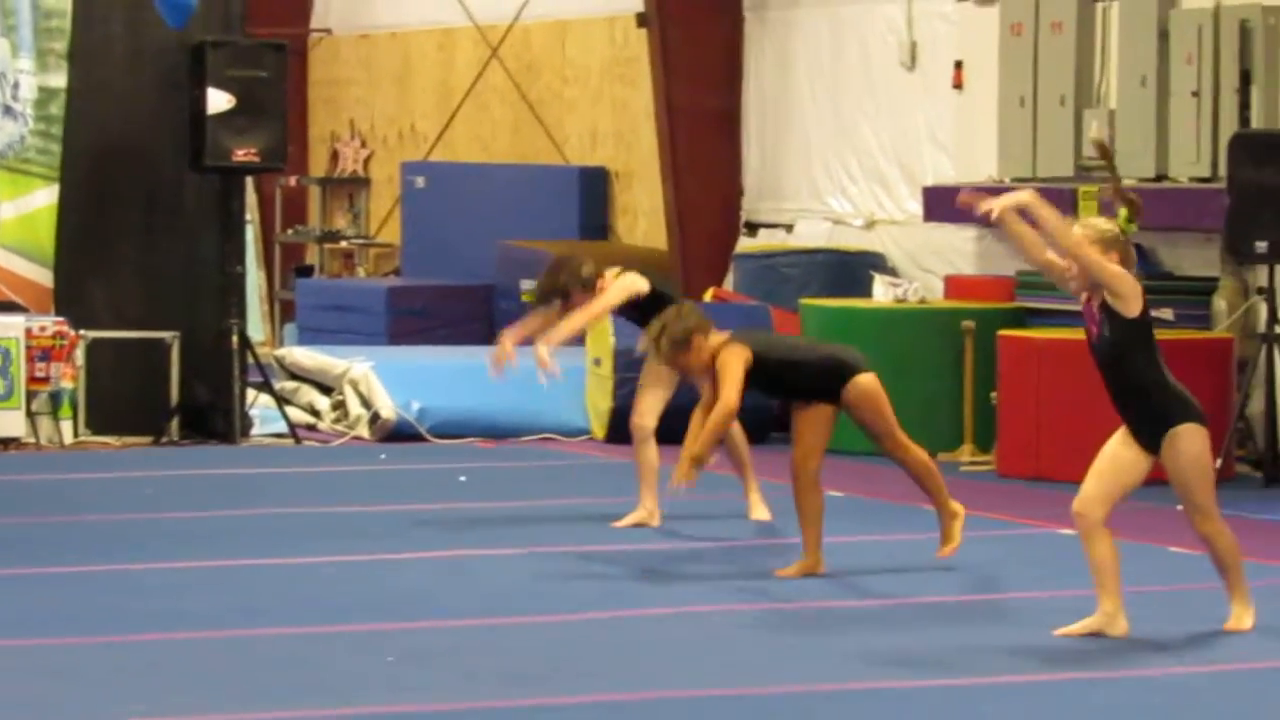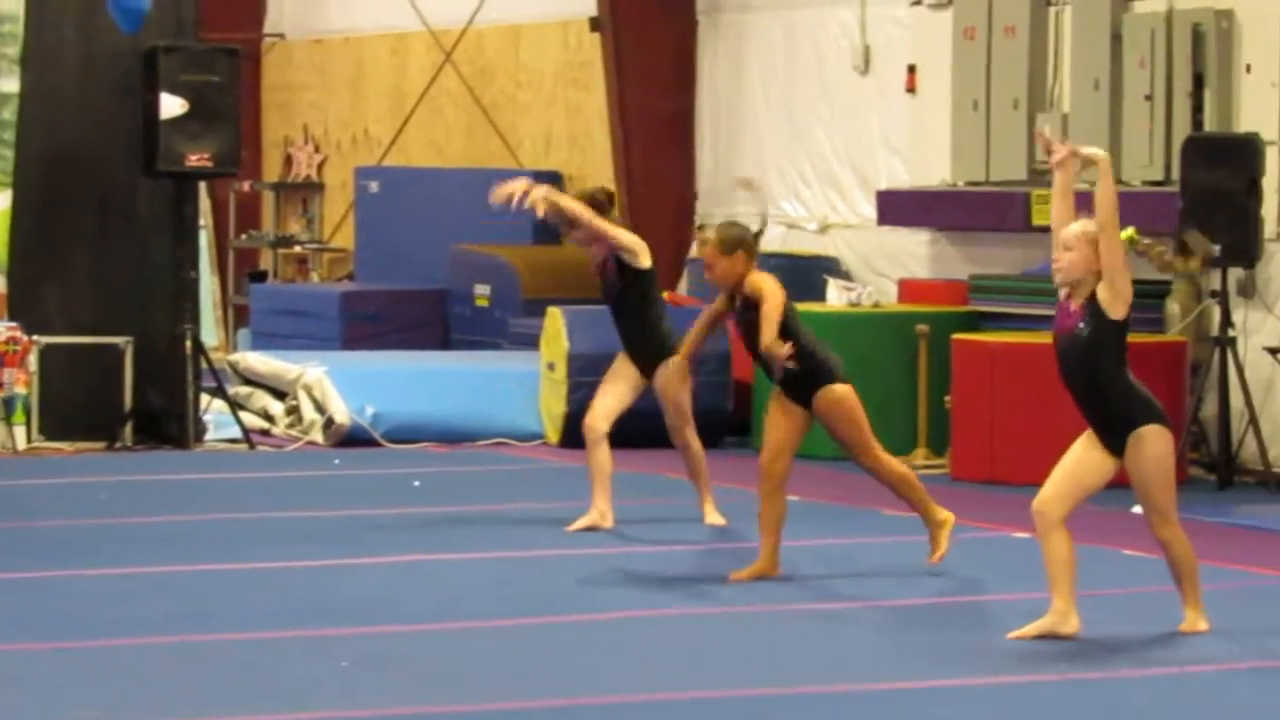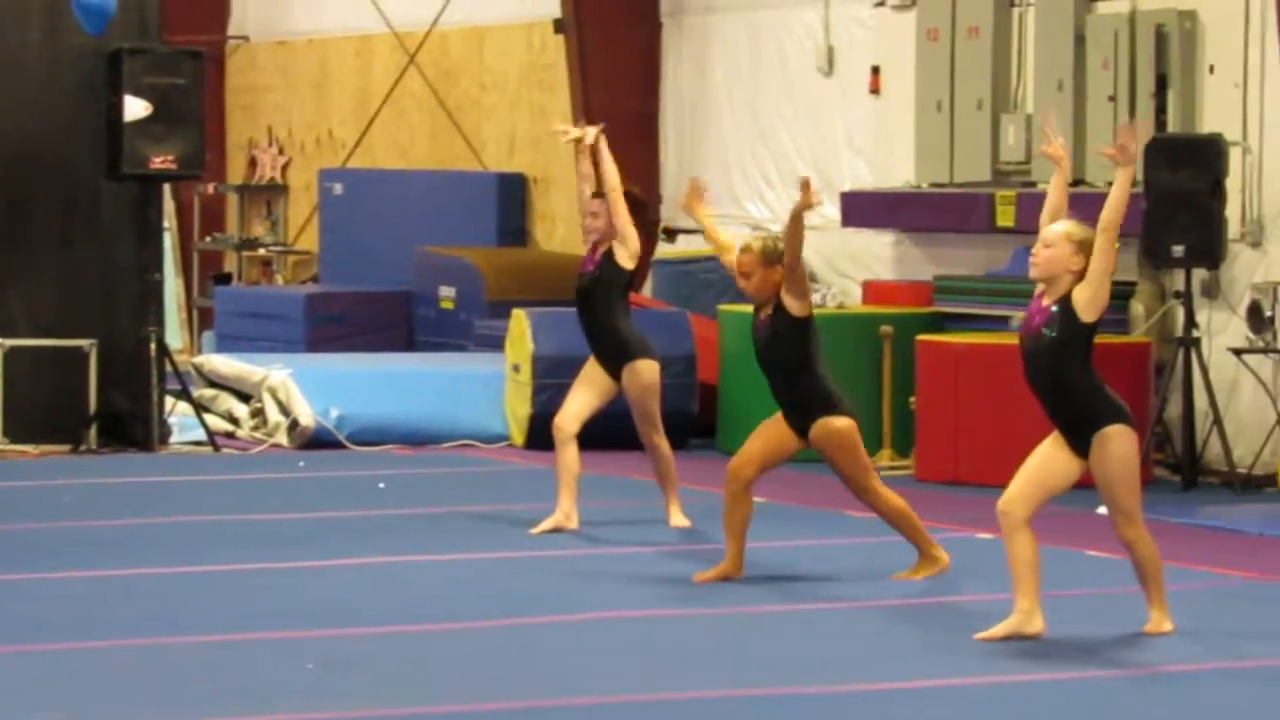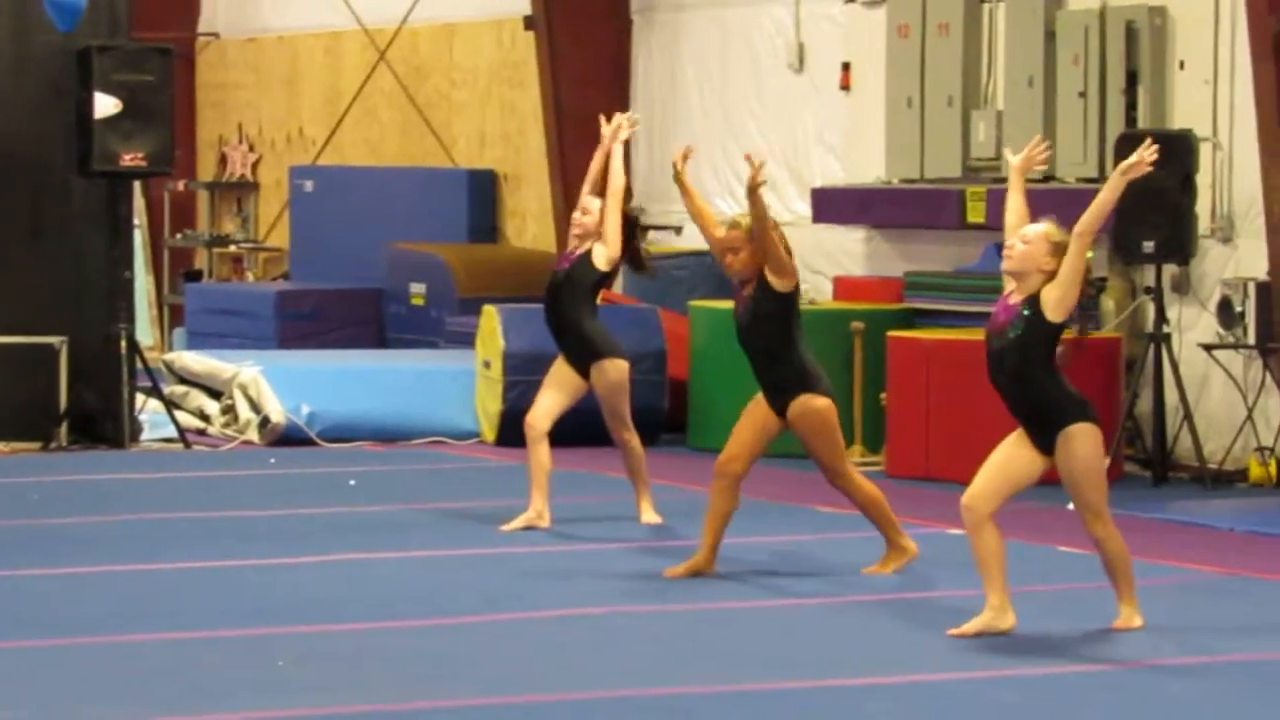
dt=0.2s
person 1, frame 1
left shoulder: (1124, 290)
right shoulder: (1090, 295)
left elbow: (1078, 252)
right elbow: (1041, 254)
left wrist: (1029, 201)
right wrist: (1005, 213)
left hip: (1177, 421)
right hip: (1138, 427)
left knee: (1205, 521)
right knee: (1087, 511)
left ankle: (1241, 600)
right ankle: (1110, 613)
person 1, frame 2
left shoulder: (1113, 295)
right shoulder: (1069, 296)
left elbow: (1107, 229)
right elbow: (1065, 220)
left wrist: (1102, 164)
right wrist: (1063, 167)
left hip: (1141, 425)
right hip: (1102, 431)
left knee: (1163, 526)
right knee: (1047, 511)
left ankle: (1194, 610)
right ankle: (1063, 614)
person 1, frame 3
left shoulder: (1084, 300)
right shoulder: (1043, 296)
left elbow: (1107, 231)
right elbow: (1053, 220)
left wrist: (1125, 171)
right wrist: (1060, 168)
left hip: (1106, 425)
right hip: (1069, 432)
left knee: (1128, 525)
right knee: (1012, 510)
left ankle: (1159, 611)
right ankle: (1027, 613)
person 1, frame 4
left shoulder: (1053, 300)
right shoulder: (1011, 293)
left elbow: (1082, 235)
right elbow: (1015, 224)
left wrist: (1119, 178)
right wrist: (1017, 174)
left hip: (1069, 424)
right hip: (1033, 431)
left knee: (1096, 521)
right knee: (975, 505)
left ankle: (1130, 605)
right ankle: (998, 609)
person 2, frame 1
left shoulder: (730, 353)
right shoulder: (712, 363)
left elbow: (728, 406)
right elbow: (703, 410)
left wrist: (697, 453)
right wrist: (686, 460)
left hip: (847, 372)
right hip: (813, 390)
left knee: (898, 448)
right knee: (803, 468)
left ankle: (948, 510)
right ankle: (811, 557)
person 2, frame 2
left shoulder: (761, 284)
right shoulder: (730, 295)
left elbow: (774, 301)
right elbow: (707, 320)
left wrist: (769, 339)
right wrist: (686, 351)
left hip: (823, 379)
right hip: (789, 387)
left knee: (873, 459)
right knee: (770, 466)
left ankle: (936, 517)
right ankle: (767, 559)
person 2, frame 3
left shoulder: (793, 300)
right shoulder: (762, 306)
left elbow: (793, 249)
right elbow: (727, 251)
left wrist: (798, 214)
right wrist: (698, 214)
left hip: (825, 413)
right hip: (793, 415)
left knee: (869, 491)
right knee: (737, 474)
left ankle: (932, 554)
right ankle: (732, 561)
person 2, frame 4
left shoulder: (780, 276)
right shoulder: (746, 281)
left elbow: (764, 229)
right elbow: (709, 226)
left wrist: (753, 193)
right wrist: (683, 182)
left hip: (804, 391)
right hip: (771, 394)
left knee: (841, 475)
right knee: (728, 466)
left ankle: (900, 544)
right ankle: (705, 556)
person 3, frame 1
left shoulder: (625, 284)
right shoulder: (585, 290)
left elbow: (589, 312)
right elbow: (548, 314)
left wrist: (548, 342)
right wrist: (511, 336)
right knee: (641, 425)
left ankle: (755, 495)
right ankle: (648, 507)
person 3, frame 2
left shoulder: (632, 247)
right shoulder: (601, 255)
left elbow: (592, 221)
right elbow: (565, 219)
left wrist: (547, 193)
right wrist: (534, 191)
left hip: (664, 354)
right hip: (633, 354)
left knee: (682, 434)
right knee: (593, 426)
left ankle: (708, 505)
right ankle: (601, 510)
person 3, frame 3
left shoulder: (626, 247)
right shoulder: (594, 249)
left elbow: (614, 191)
right elbow: (587, 187)
left wrist: (598, 142)
right wrist: (583, 147)
left hip: (634, 355)
right hip: (603, 357)
left knee: (651, 435)
right knee: (563, 425)
left ankle: (674, 507)
right ankle: (566, 512)
person 3, frame 4
left shoulder: (606, 252)
right shoulder: (575, 248)
left elbow: (615, 193)
right elbow: (589, 188)
left wrist: (617, 145)
right wrist: (604, 144)
left hip: (601, 354)
right hip: (572, 356)
left knee: (621, 431)
right knee: (535, 424)
left ankle: (646, 504)
right ankle: (538, 509)
